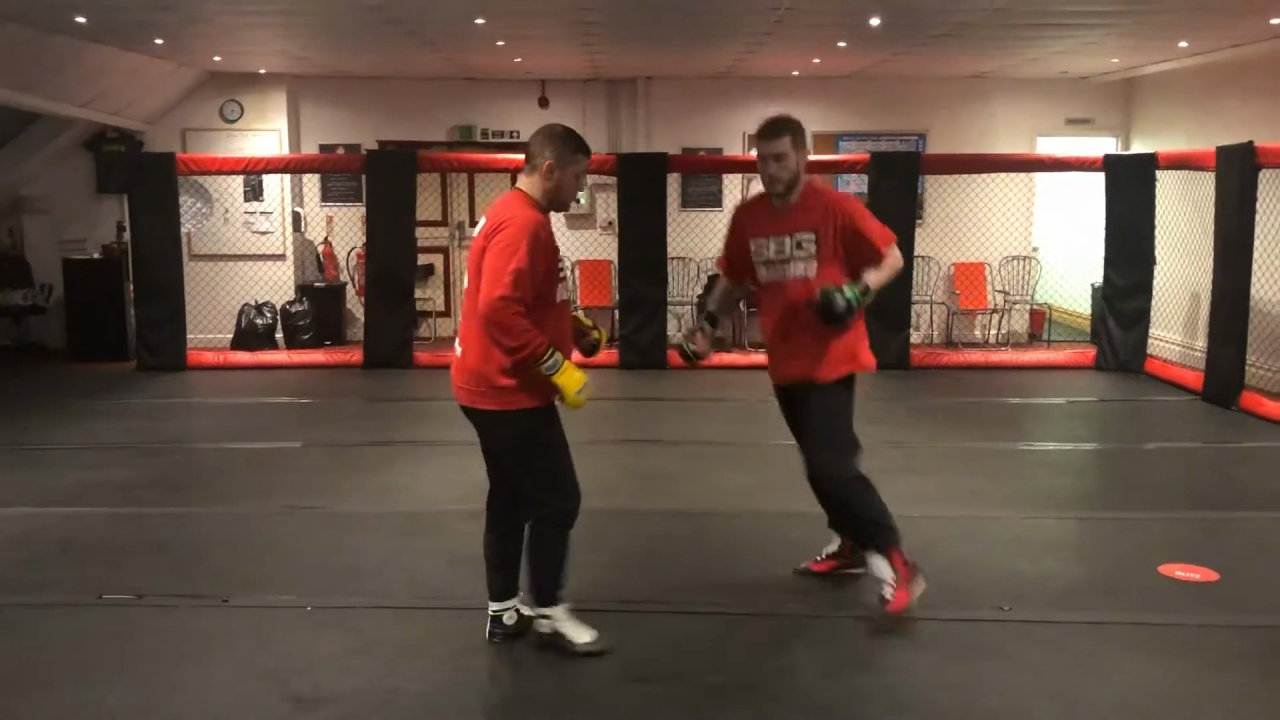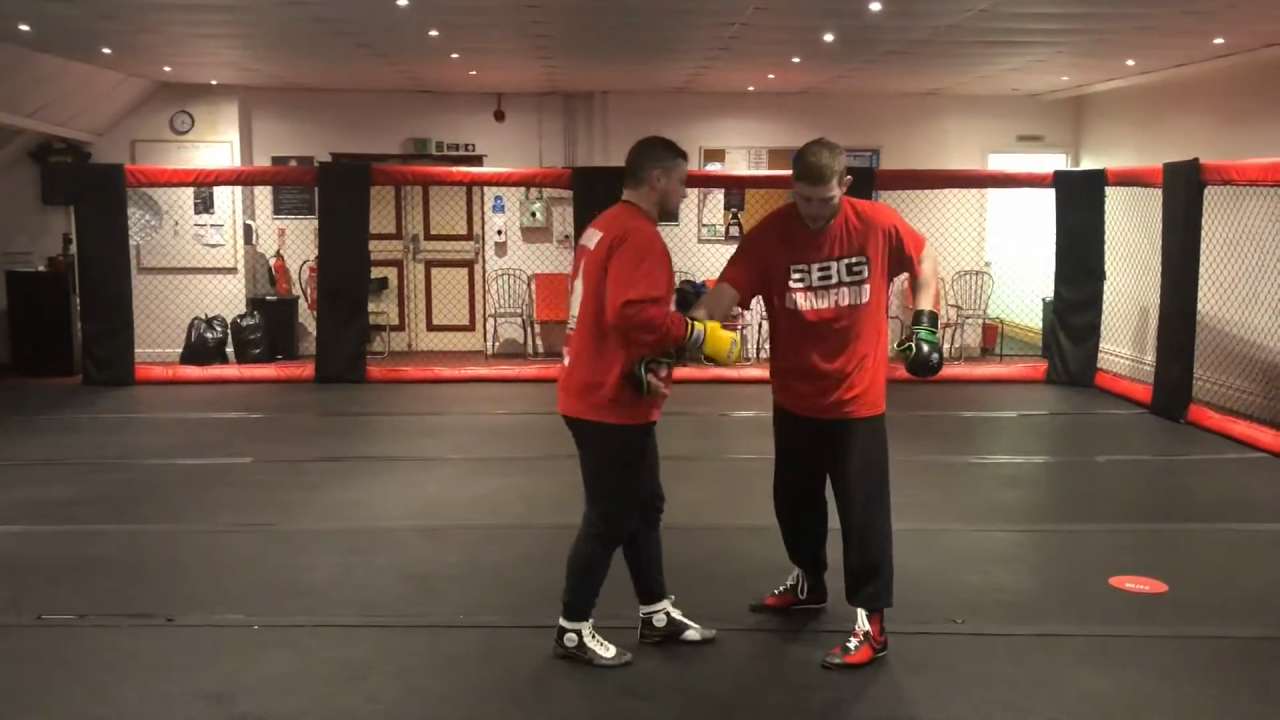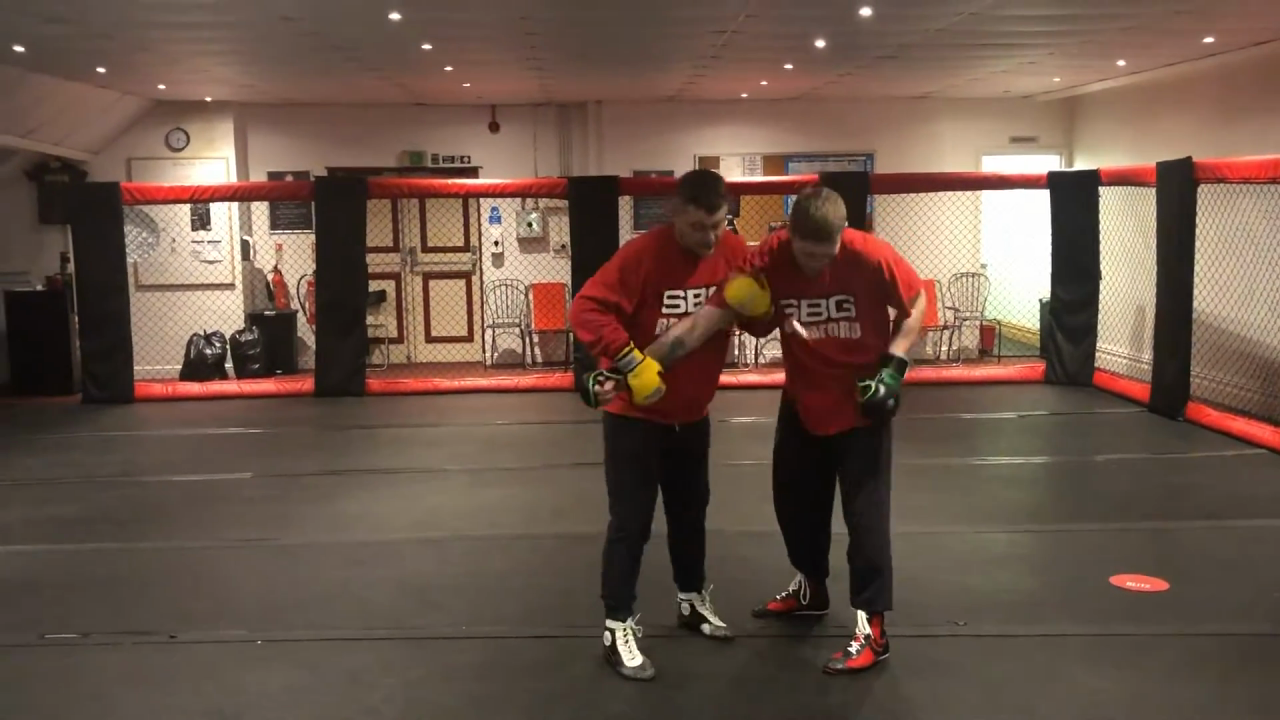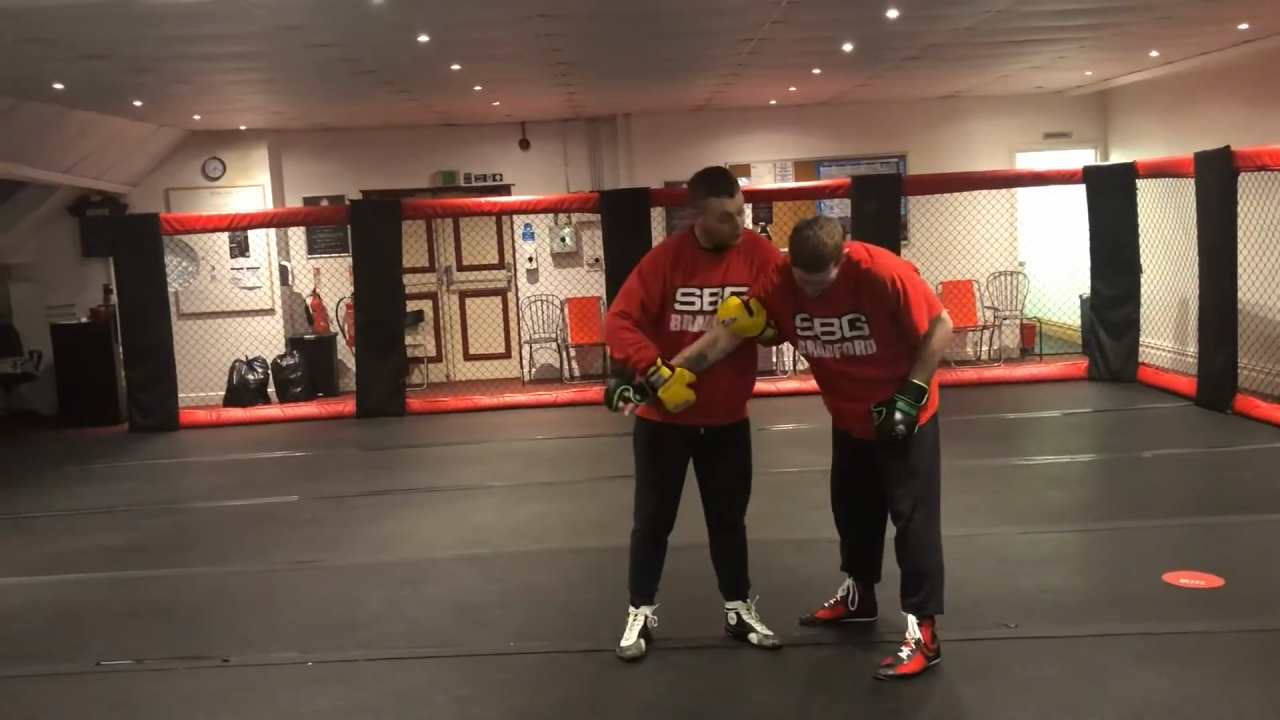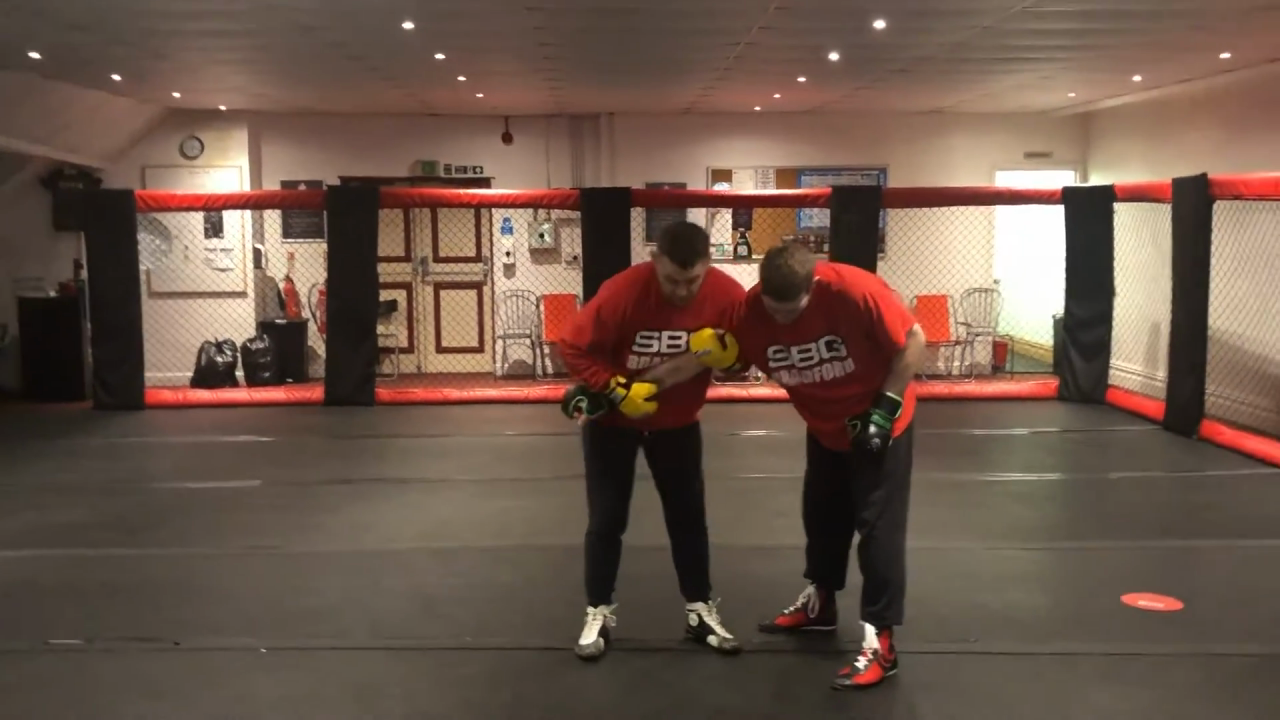
dt=1s
person 1, frame 1
left shoulder: (515, 214)
right shoulder: (523, 224)
right elbow: (502, 310)
left wrist: (576, 327)
right wrist: (559, 368)
left hip: (493, 387)
right hip: (509, 392)
left knee: (510, 498)
right knee: (557, 501)
left ankle: (504, 610)
right ankle: (548, 613)
person 1, frame 2
left shoulder: (606, 227)
right shoulder: (637, 236)
right elbow: (633, 312)
left wrist: (647, 363)
right wrist: (701, 336)
left hip: (611, 395)
right hip: (607, 404)
left knee: (643, 509)
right knee: (608, 518)
left ankle: (656, 614)
right ankle: (573, 630)
person 1, frame 3
left shoulder: (734, 252)
right shoulder: (644, 255)
right elbow: (587, 308)
right wrist: (631, 362)
left hip: (690, 414)
right hip: (633, 411)
left knee: (690, 511)
right knee: (631, 522)
left ankle: (692, 601)
right ankle: (620, 629)
person 1, frame 4
left shoulder: (759, 253)
right shoulder: (665, 259)
right elbow: (620, 323)
right wrist: (659, 375)
left hip: (728, 418)
right hip: (662, 416)
left knee: (728, 518)
right knee: (652, 519)
left ankle: (738, 609)
right ankle: (640, 612)
person 1, frame 5
left shoulder: (727, 294)
right shoulder: (622, 293)
right elbow: (574, 348)
right wrist: (620, 392)
left hip: (678, 420)
right hip: (613, 417)
left knee: (689, 515)
right knee: (607, 518)
left ankle: (701, 611)
right ankle: (598, 613)
person 2, frame 1
left shoulder: (836, 206)
right shoulder: (747, 216)
left elbow: (892, 255)
right elbow: (731, 279)
left wrist: (856, 292)
right wrist: (708, 323)
left hip: (831, 359)
right hip: (786, 364)
left knee: (832, 462)
right knee: (821, 461)
left ankle: (893, 563)
right ankle: (852, 543)
person 2, frame 2
left shoulder: (879, 223)
right shoulder: (768, 235)
left elbow: (924, 261)
right elbow: (718, 301)
left wrist: (924, 322)
left hip: (857, 399)
right hip: (793, 397)
left knee: (862, 507)
right knee: (793, 498)
left ankle: (871, 623)
right ankle: (808, 580)
person 2, frame 3
left shoulder: (875, 257)
right shoulder: (767, 260)
left elbow: (915, 305)
right elbow: (712, 314)
left wrist: (893, 366)
left hip: (862, 403)
right hip: (801, 403)
left knee: (865, 511)
right knee: (795, 501)
left ankle: (872, 627)
right ankle: (810, 587)
person 2, frame 4
left shoulder: (884, 273)
right shoulder: (778, 282)
left elbow: (939, 327)
right elbow: (726, 333)
left wrist: (910, 394)
left hip: (904, 413)
right hip: (848, 417)
left knee: (913, 514)
right knee: (851, 508)
left ankle: (923, 631)
right ankle: (858, 594)
person 2, frame 5
left shoulder: (854, 290)
right shoulder: (750, 312)
left elbow: (912, 341)
right elbow: (706, 357)
left wrist: (883, 409)
left hip: (882, 422)
right hip: (825, 425)
left knee: (879, 525)
right knee: (822, 518)
left ankle: (880, 641)
right ankle: (818, 604)
